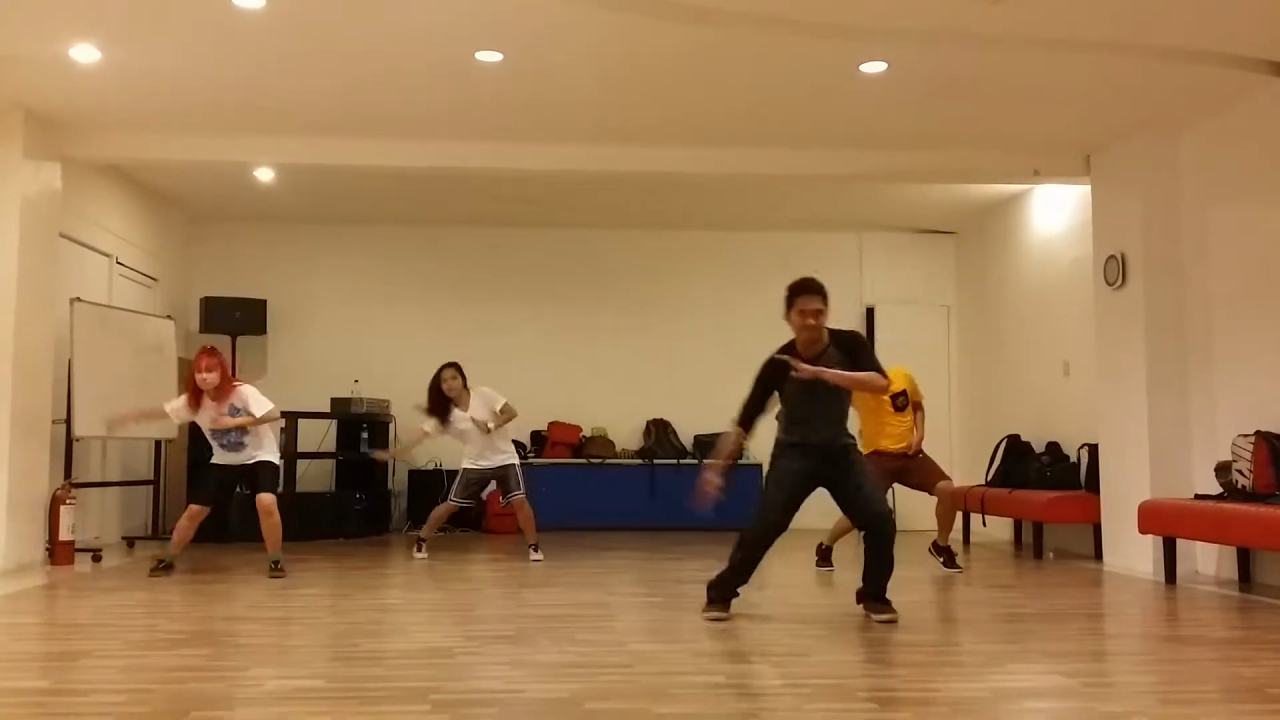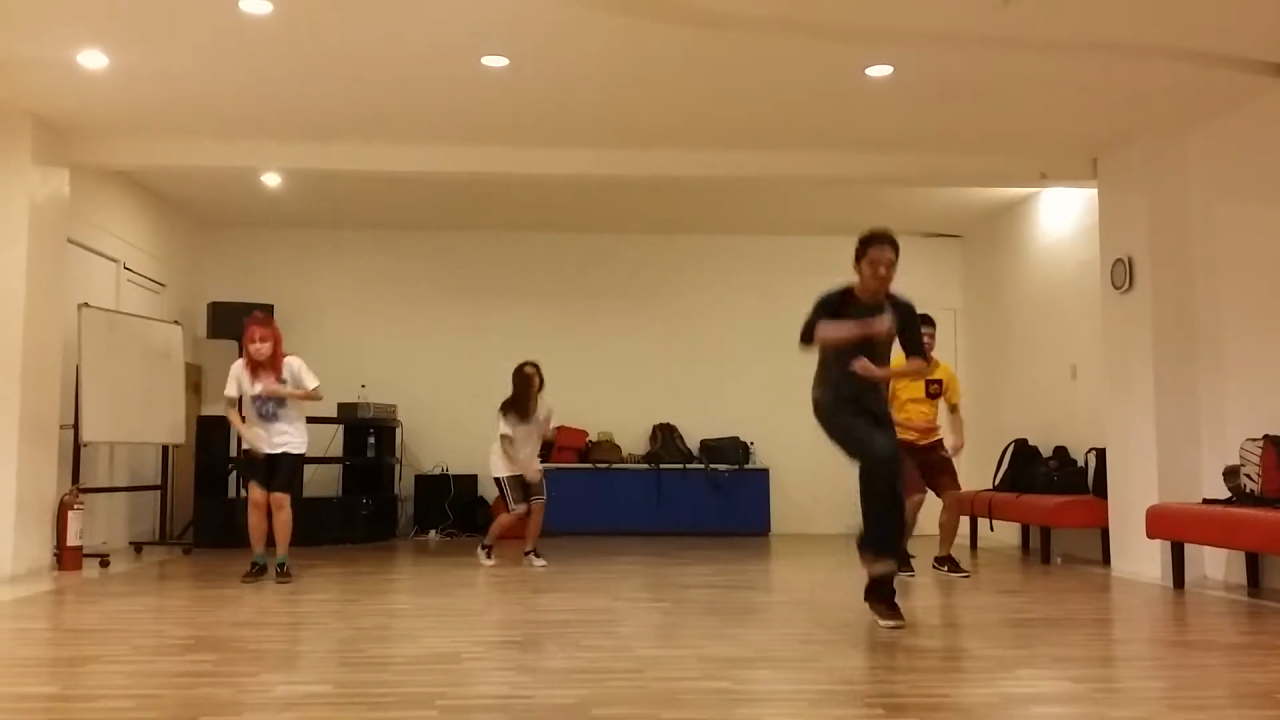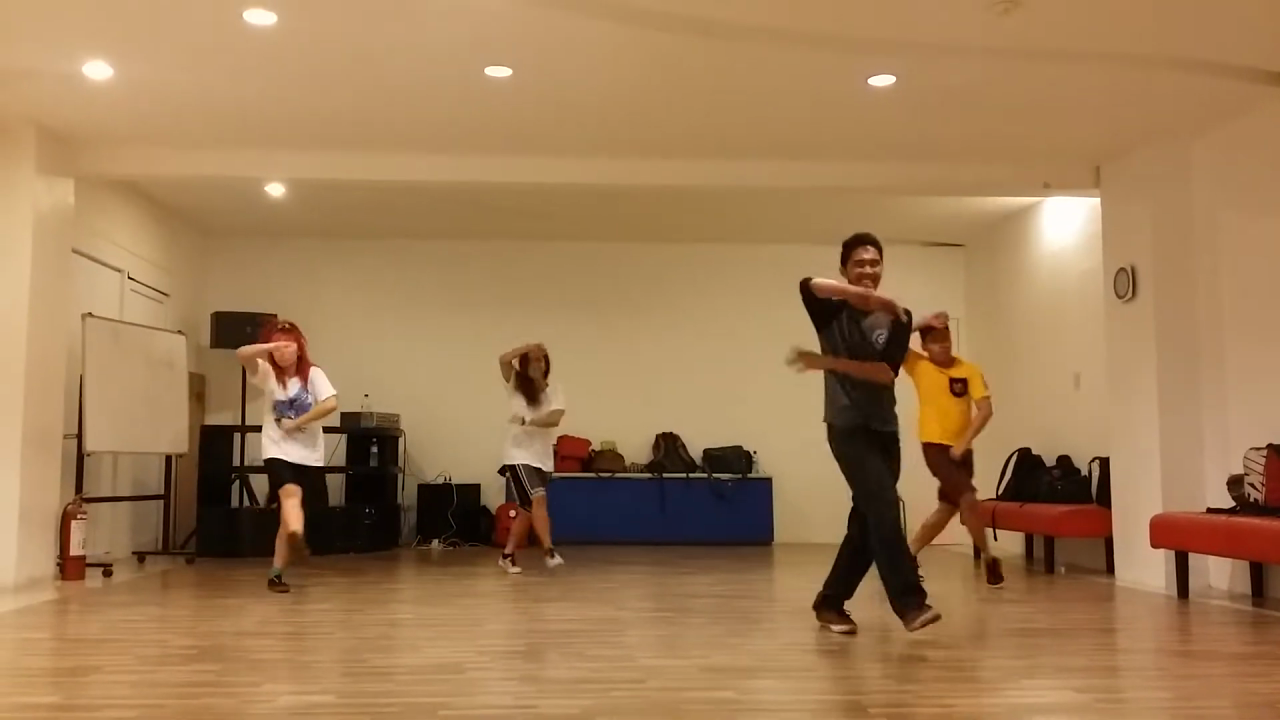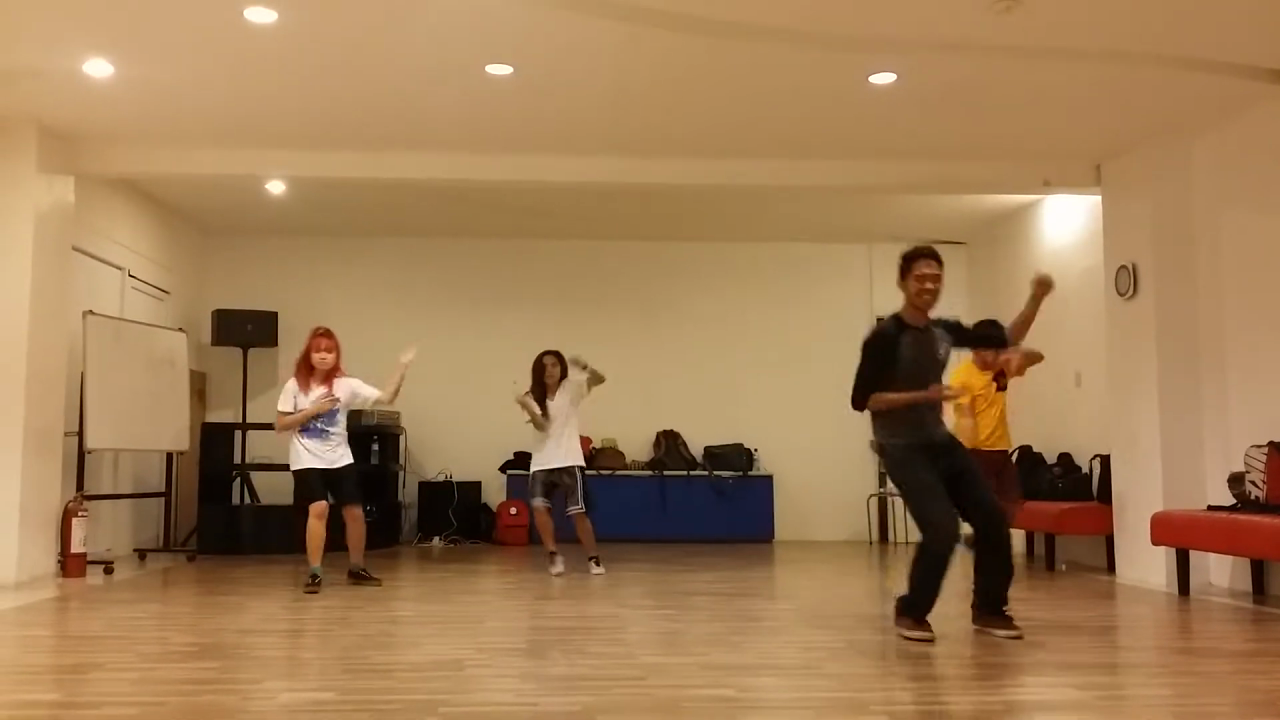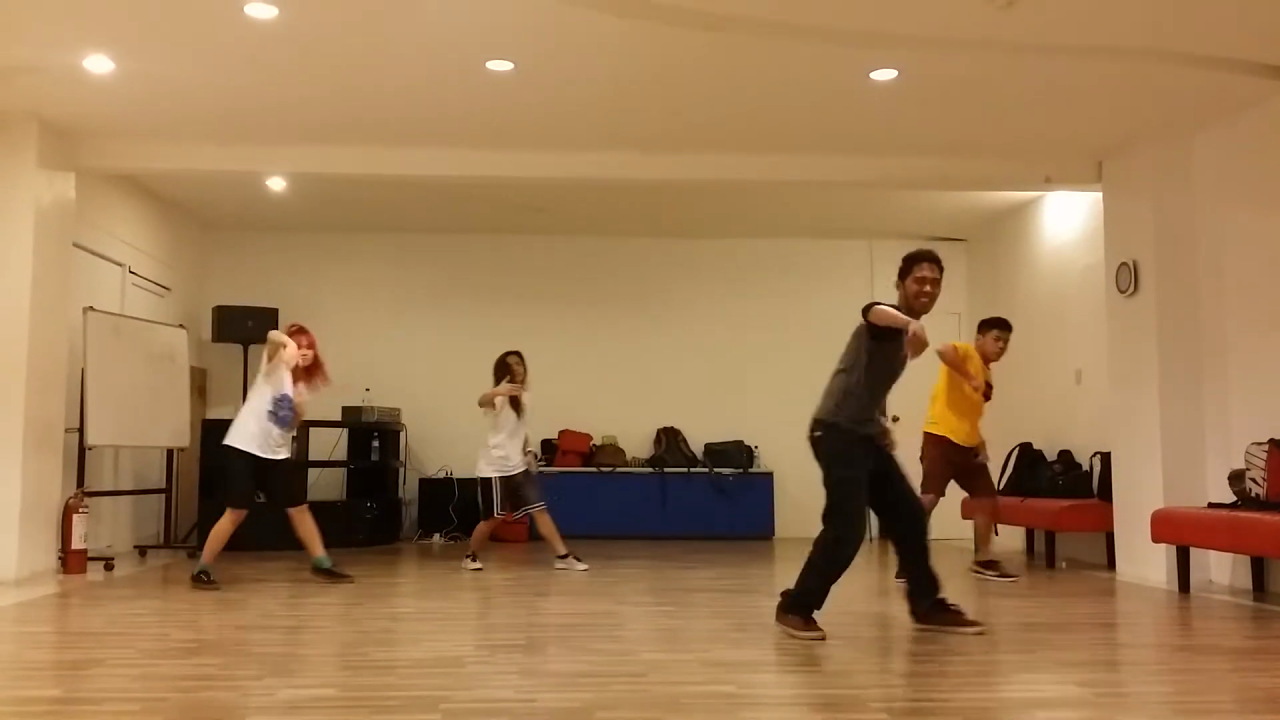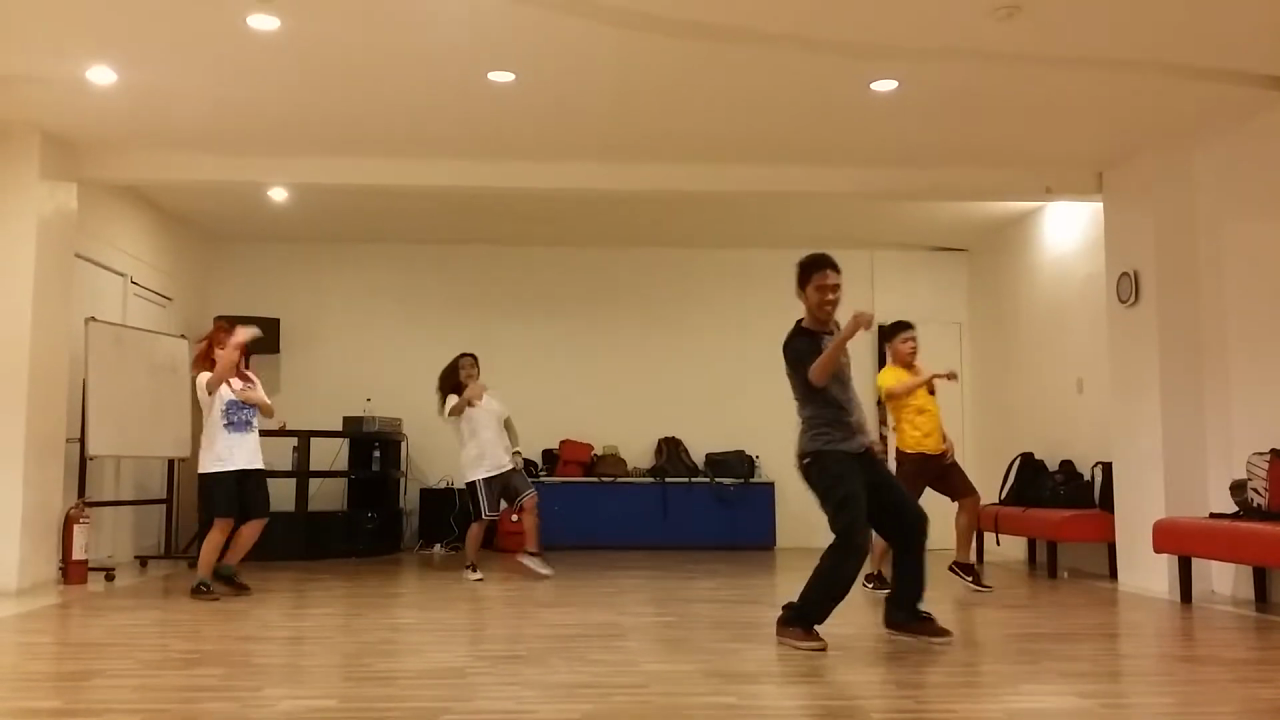
dt=0.5s
person 1, frame 1
left shoulder: (849, 344)
right shoulder: (778, 365)
left elbow: (880, 384)
right elbow: (745, 421)
left wrist: (820, 373)
right wrist: (715, 468)
left hip: (840, 449)
right hip: (795, 451)
left knee: (878, 519)
right knee: (765, 521)
left ankle: (873, 595)
right ankle: (720, 592)
person 1, frame 2
left shoulder: (900, 309)
right shoulder: (835, 302)
left elbow: (920, 364)
right elbow: (810, 336)
left wrist: (881, 373)
right wrist: (867, 328)
left hip: (875, 407)
right hip: (835, 403)
left knee: (892, 491)
right knee: (879, 457)
left ankle: (881, 591)
right ankle: (873, 545)
person 1, frame 3
left shoulder: (898, 318)
right shoulder: (831, 314)
left elbow: (885, 371)
right elbow: (810, 285)
left wrist: (826, 363)
right wrist: (868, 294)
left hip: (885, 428)
right hip: (848, 427)
left knee: (868, 522)
right knee: (883, 503)
left ankle: (830, 602)
right ankle: (908, 600)
person 1, frame 4
left shoulder: (945, 331)
right shoulder: (885, 336)
right elbow: (863, 401)
right wrist: (926, 395)
left hip: (938, 440)
right hip: (902, 447)
left knee: (992, 519)
right knee: (942, 528)
left ankle: (989, 609)
right ankle: (912, 612)
person 1, frame 5
left shoulder: (899, 334)
right shoulder: (890, 320)
right elbow: (873, 313)
left wrist: (879, 424)
right wrist: (909, 323)
left hip: (863, 435)
right hip: (838, 432)
left knee: (908, 515)
right knee: (847, 527)
left ankle: (926, 605)
right ankle: (795, 609)
person 1, frame 6
left shoulder: (834, 333)
right shoulder: (798, 342)
right elbow: (817, 379)
left wrist: (863, 434)
right wrist: (849, 334)
left hip: (858, 451)
right hip: (826, 455)
left knee: (910, 522)
right knee: (853, 542)
left ankle: (903, 612)
right ankle: (796, 620)
person 2, frame 1
left shoulder: (241, 393)
right shoulder: (191, 401)
left elbow: (272, 415)
right elbow: (159, 413)
left wrist: (234, 422)
right wrist: (124, 418)
left hip: (260, 456)
right hip: (224, 462)
left knee: (266, 503)
right knee: (194, 511)
left ankle: (276, 561)
right ankle: (168, 559)
person 2, frame 2
left shoulder: (292, 364)
right shoulder: (239, 369)
left elbow: (316, 394)
right elbow: (230, 405)
left wrist: (284, 391)
right wrist: (241, 428)
left hip: (289, 444)
right hip: (256, 443)
left knee: (280, 499)
right knee: (257, 498)
left ankle: (282, 562)
right ankle: (258, 561)
person 2, frame 3
left shoulder: (313, 374)
right shoulder: (267, 373)
left elbow: (331, 404)
right elbow: (242, 355)
left wrist: (297, 423)
right wrist: (270, 347)
left hip: (310, 455)
right hip: (278, 452)
left knee: (288, 514)
right knee: (291, 494)
left ankle: (276, 573)
right ankle: (297, 537)
person 2, frame 4
left shoulder: (346, 385)
right shoulder: (295, 385)
left elbow: (386, 399)
right elbow: (281, 424)
left wrist: (401, 371)
right wrist: (312, 409)
left hip: (339, 459)
right hip: (307, 461)
left knee: (355, 512)
right knee: (319, 509)
left ankle: (357, 569)
right ankle: (314, 574)
person 2, frame 5
left shoulder: (301, 386)
right shoulder: (276, 363)
right elbow: (272, 338)
left wrist: (298, 411)
right wrist: (287, 340)
left hip: (275, 453)
right hip: (242, 447)
left knee: (298, 508)
right knee: (237, 512)
left ankle: (323, 564)
right ankle: (201, 571)
person 2, frame 6
left shoulder: (249, 379)
right shoulder: (206, 379)
left elbow: (269, 413)
right elbow: (215, 381)
left wrist: (258, 400)
right wrist: (234, 342)
left hip: (250, 463)
right hip: (218, 464)
left knee: (257, 519)
right knee: (222, 524)
left ankle: (226, 570)
right ankle: (201, 582)
person 3, frame 1
left shoulder: (903, 378)
right shoulder: (856, 391)
left elbow: (918, 405)
left wrist: (920, 433)
left hip: (909, 452)
right hip: (878, 455)
left knee: (946, 488)
left ankle: (941, 546)
right ankle: (825, 548)
person 3, frame 2
left shoulder: (944, 372)
right shoulder: (895, 367)
left elbow: (955, 409)
left wrist: (958, 438)
right wrist: (911, 425)
left hip: (932, 444)
right hip: (901, 443)
left knee: (953, 496)
right knee: (915, 497)
left ankle: (943, 557)
right ankle: (900, 554)
person 3, frame 3
left shoulder: (970, 370)
right shoulder: (919, 366)
left elbow: (985, 410)
left wrist: (964, 441)
right wrist: (925, 324)
left hip: (961, 450)
right hip: (935, 447)
left knee: (949, 507)
right knee: (968, 499)
left ankle: (909, 554)
right ankle: (990, 560)
person 3, frame 4
left shoulder: (1004, 368)
right shoulder: (962, 375)
left elbow: (1037, 357)
right elbow: (965, 417)
left hip: (1000, 449)
right hip: (974, 451)
left knee: (1012, 505)
person 3, frame 5
left shoulder: (986, 375)
right shoulder: (965, 354)
right elbow: (943, 351)
left wrist: (980, 442)
right wrist: (970, 380)
left hip: (967, 445)
right hip: (940, 439)
left knee: (986, 498)
right knee: (930, 498)
left ankle: (984, 559)
person 3, frame 6
left shoulder: (919, 373)
right shoulder: (888, 376)
right elbow: (895, 392)
left wrist: (946, 439)
right wrist: (930, 376)
left hip: (938, 453)
right hip: (913, 455)
left knee: (970, 500)
left ankle: (962, 563)
right ankle: (873, 574)
person 4, frame 1
left shoulder: (484, 395)
right shoulder: (444, 413)
left elbow: (511, 413)
right elbow: (421, 434)
left wrist: (490, 426)
right wrist: (393, 453)
left hip: (503, 457)
right hip: (474, 463)
left knee: (519, 499)
right knee: (450, 504)
left ankle: (533, 545)
right ankle: (422, 539)
person 4, frame 2
left shoulder: (544, 406)
right shoulder: (510, 409)
left elbow: (547, 433)
right elbow: (506, 445)
left wrist: (546, 433)
right wrist: (523, 468)
left hip: (531, 464)
right hip: (506, 467)
left knee: (538, 505)
right knee: (518, 510)
left ankle: (530, 551)
right ankle: (486, 547)
person 4, frame 3
left shoulder: (553, 390)
right shoulder: (516, 384)
left elbow: (554, 420)
right elbow: (504, 360)
left wrist: (525, 420)
right wrist: (528, 348)
left hip: (542, 458)
right hip: (518, 455)
left knee: (527, 509)
right knee: (537, 500)
left ankle: (507, 555)
right ankle: (550, 551)
person 4, frame 4
left shoulder: (572, 386)
right shoulder: (533, 397)
left elbow: (599, 379)
right elbow: (541, 426)
left wrist: (585, 368)
right wrist: (525, 406)
left hip: (570, 460)
right hip: (543, 462)
left knee: (578, 513)
right knee: (539, 507)
left ankle: (594, 558)
right ankle: (553, 553)
person 4, frame 5
left shoulder: (523, 397)
right shoulder: (498, 397)
right elbow: (483, 402)
left wrist: (528, 452)
right wrist: (495, 392)
left hip: (518, 466)
right hip: (494, 467)
left knee: (539, 510)
right knee: (494, 516)
left ankle: (563, 556)
right ankle: (471, 556)
person 4, frame 6
left shoulder: (490, 397)
right shoulder: (454, 399)
left elbow: (508, 424)
right elbow: (455, 411)
left wrist: (516, 451)
right wrist: (466, 397)
left hip: (506, 464)
right hip: (479, 469)
left knee: (530, 501)
right knee: (482, 518)
left ankle: (531, 553)
right ankle: (470, 566)
